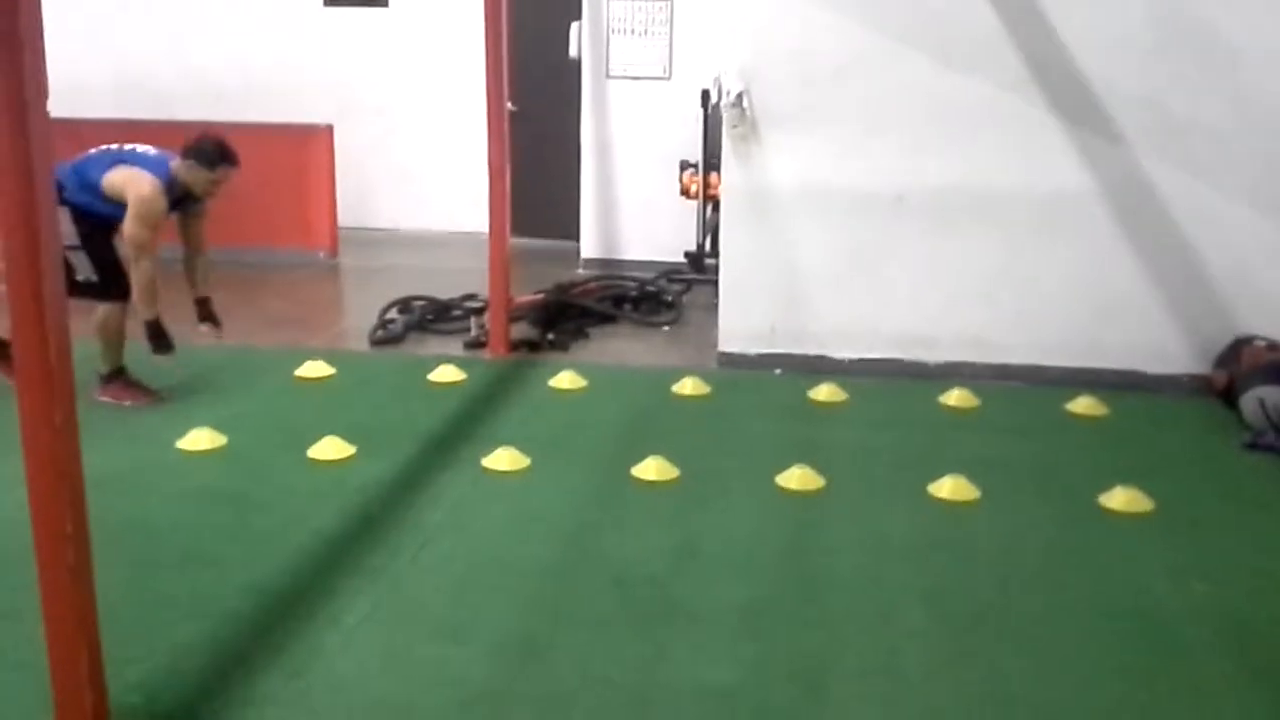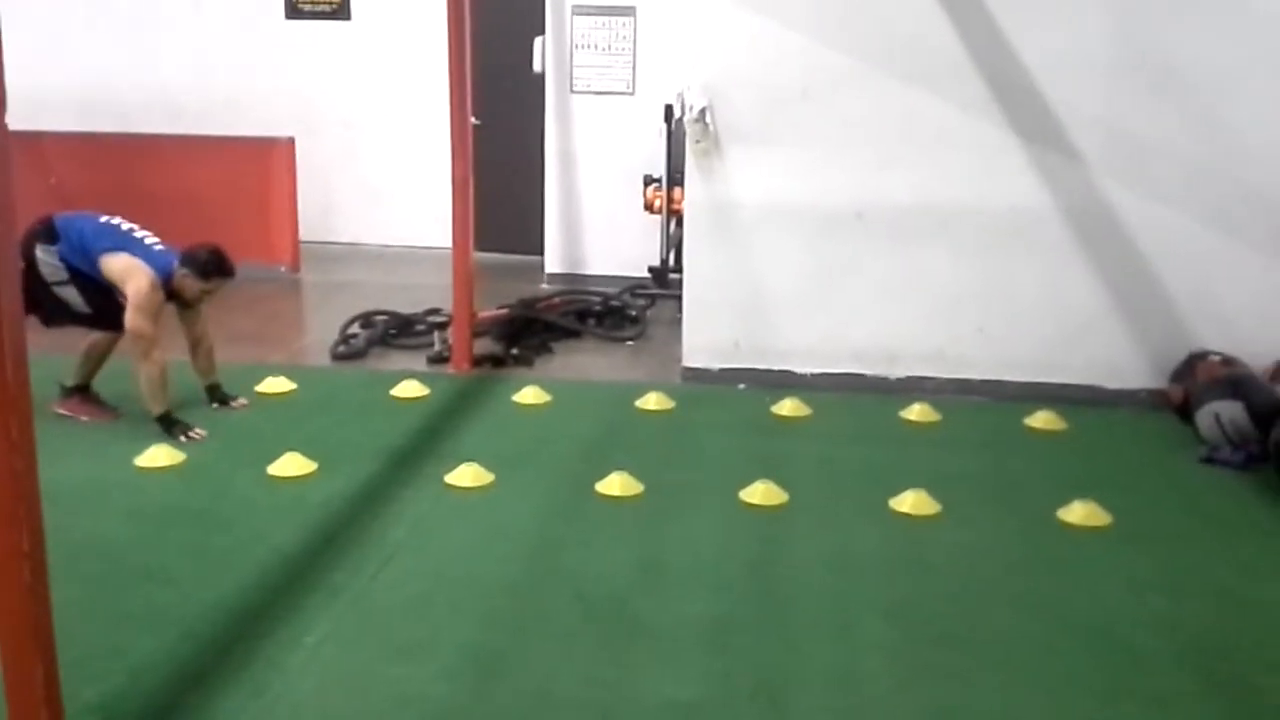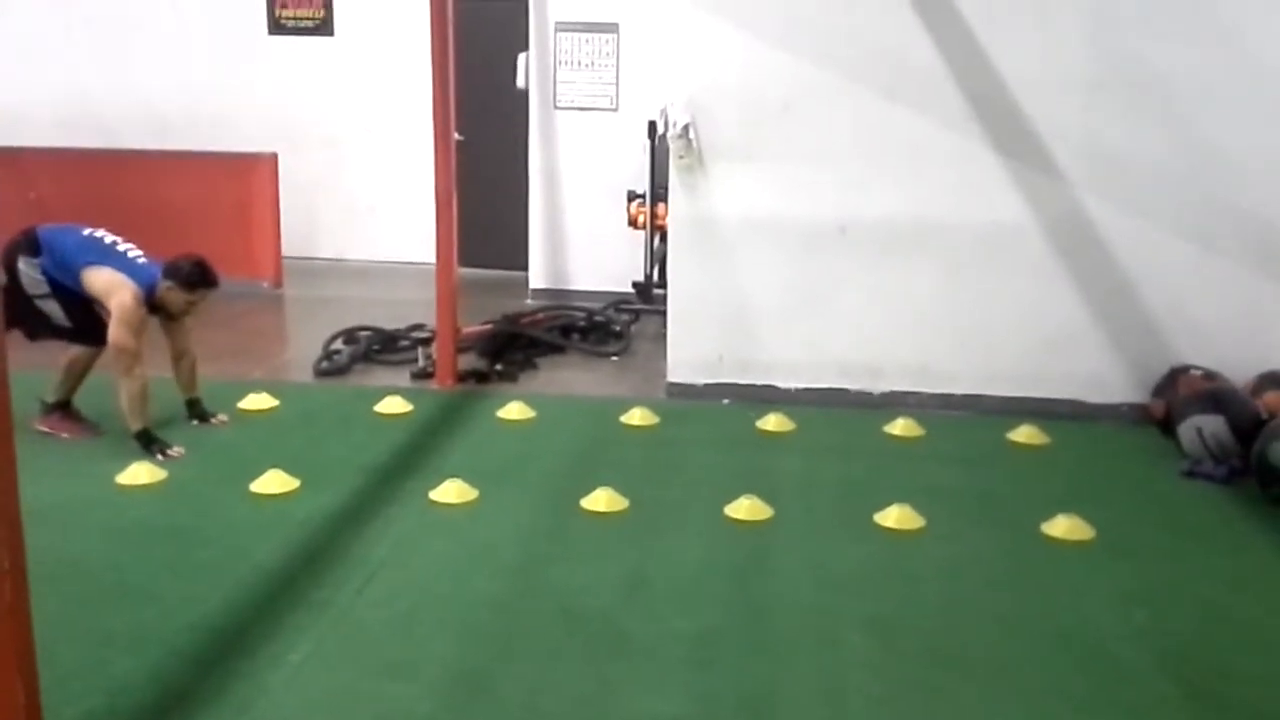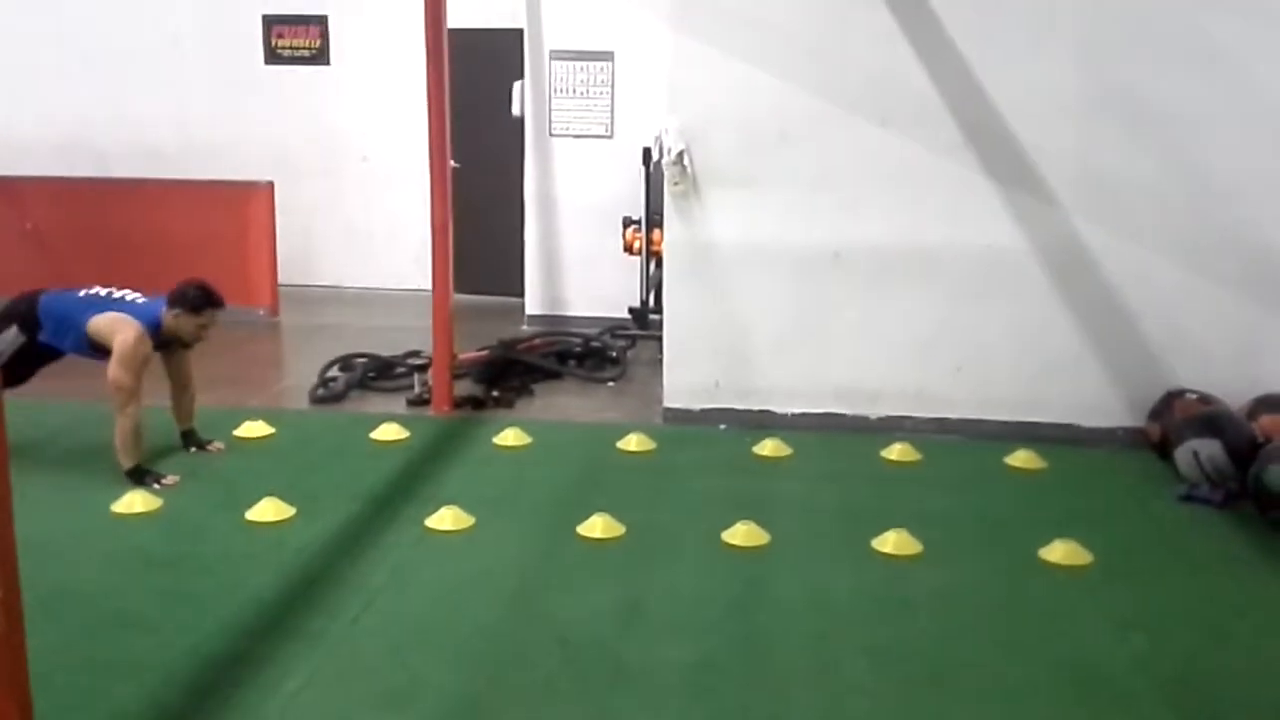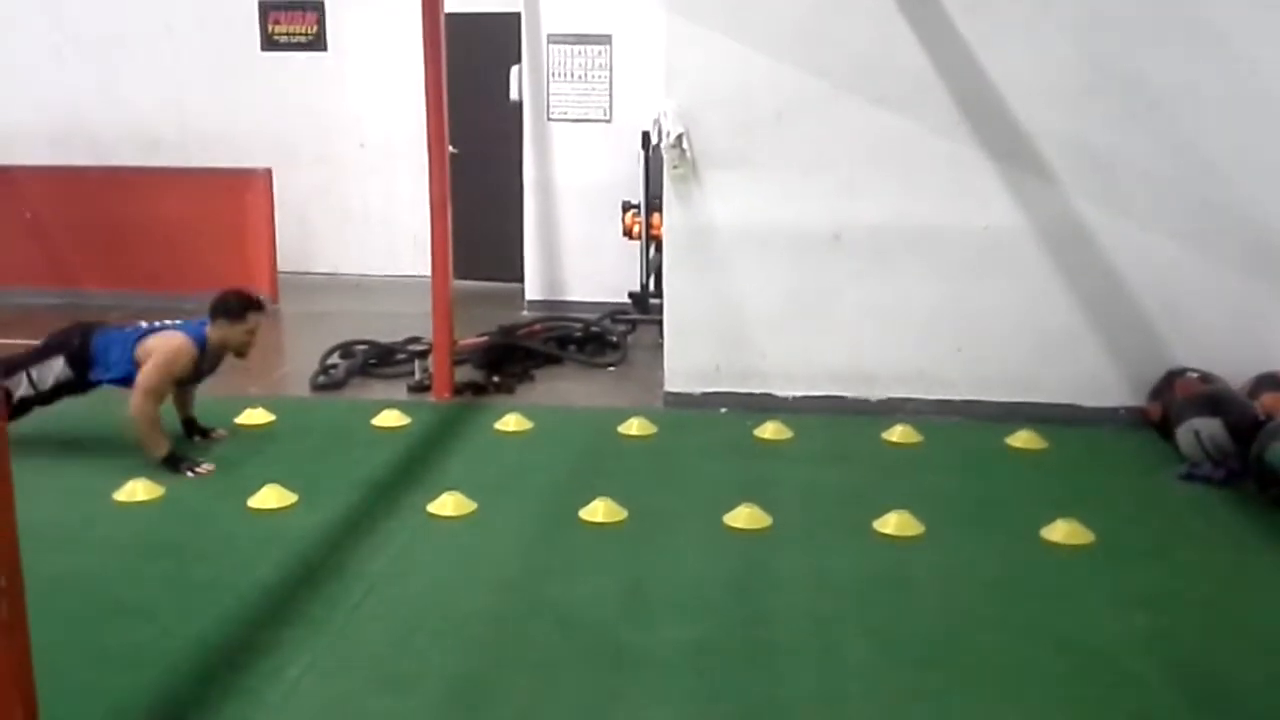
dt=1s
person 1, frame 1
left shoulder: (190, 189)
right shoulder: (149, 192)
left elbow: (195, 250)
right elbow: (141, 262)
left wrist: (203, 304)
right wrist: (153, 325)
left hip: (93, 210)
right hip: (65, 203)
right knee: (115, 290)
right ankle: (113, 380)
person 1, frame 2
left shoulder: (184, 274)
right shoulder: (146, 285)
left elbow: (199, 340)
right elbow: (148, 356)
left wrist: (214, 390)
right wrist: (166, 420)
left hip: (74, 240)
right hip: (47, 245)
right knee: (110, 323)
right ankle: (74, 395)
person 1, frame 3
left shoulder: (168, 286)
right shoulder: (130, 299)
left elbow: (182, 353)
right elbow: (130, 372)
left wrist: (195, 406)
right wrist: (145, 438)
left hip: (60, 252)
right hip: (30, 256)
right knee: (91, 338)
right ankle: (55, 411)
person 1, frame 4
left shoulder: (171, 321)
right shoulder: (135, 337)
left elbow: (182, 384)
right elbow: (126, 409)
left wrist: (188, 434)
right wrist: (135, 471)
left hip: (61, 316)
right hip: (34, 319)
person 1, frame 5
left shoulder: (211, 338)
right shoulder: (181, 349)
left elbow: (181, 381)
right elbow: (141, 407)
left wrist: (190, 424)
right wrist: (171, 459)
left hip: (101, 344)
right hip: (80, 352)
